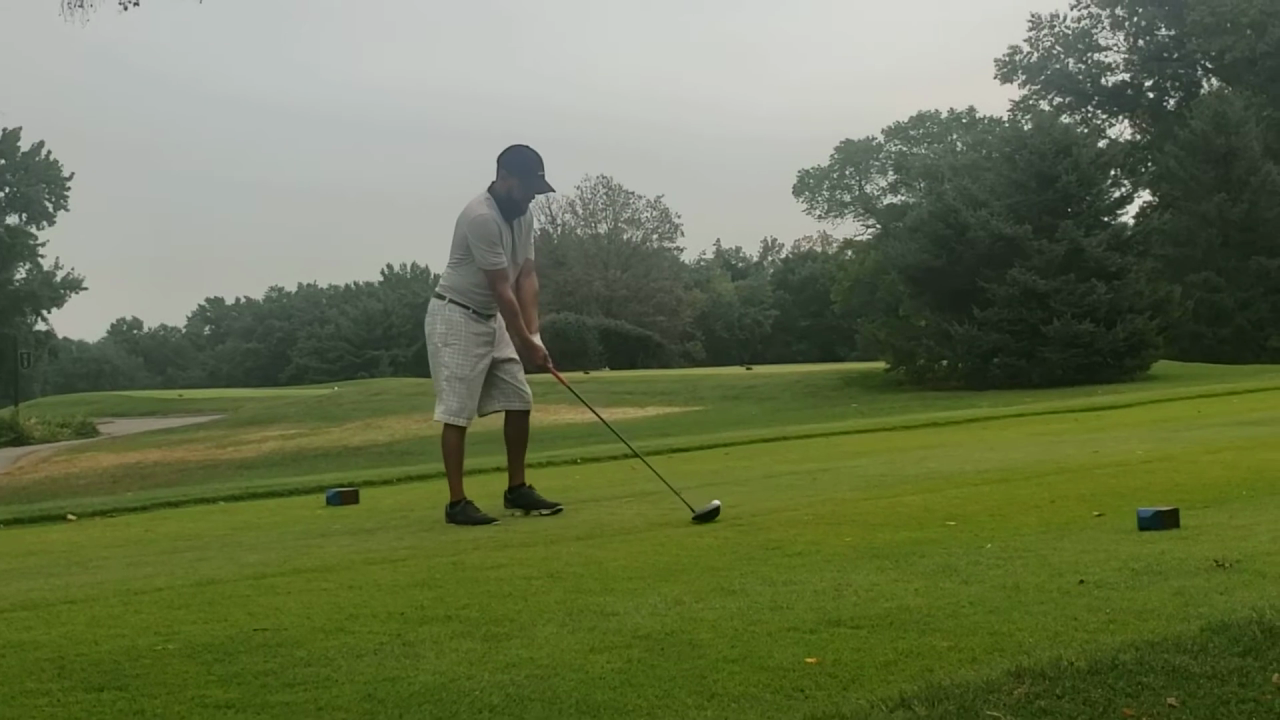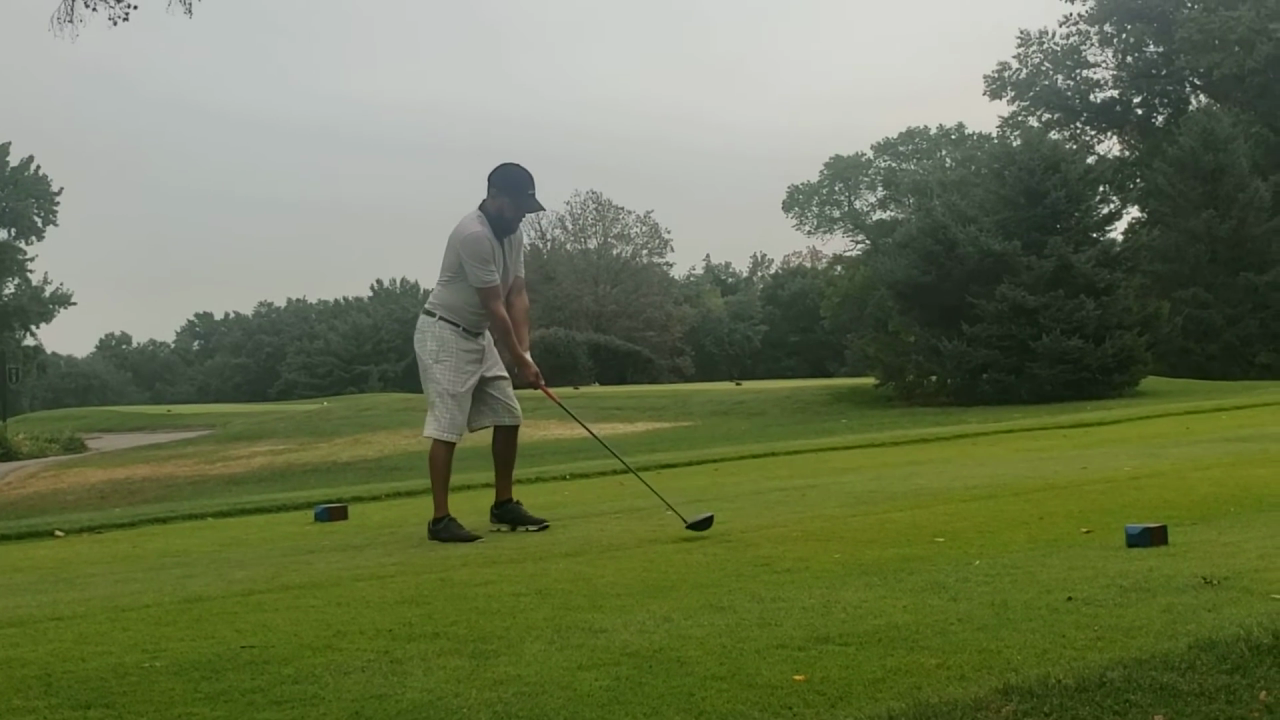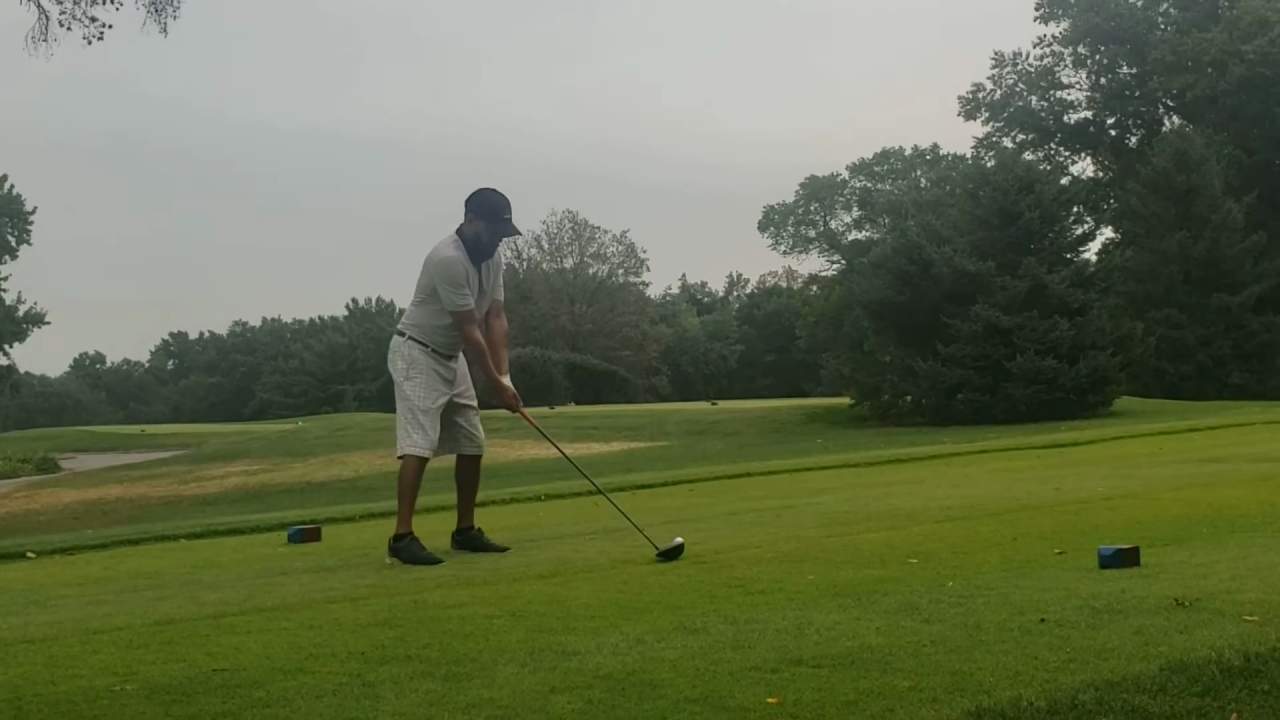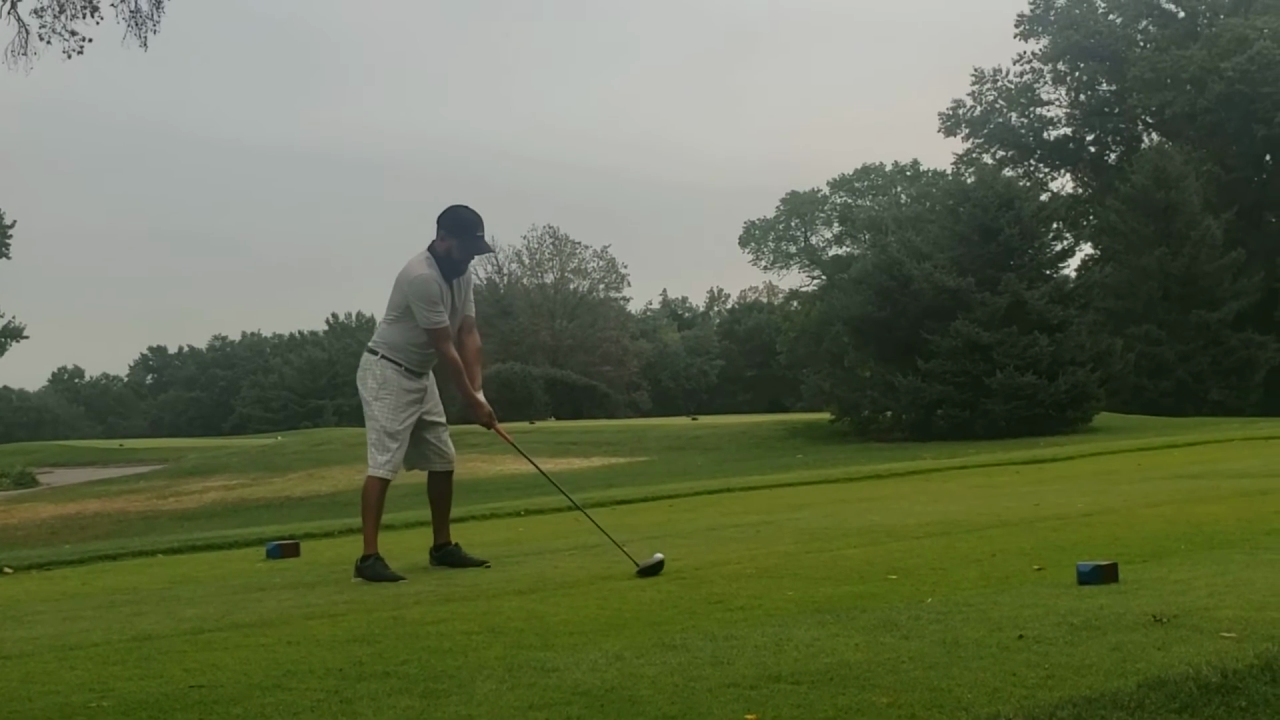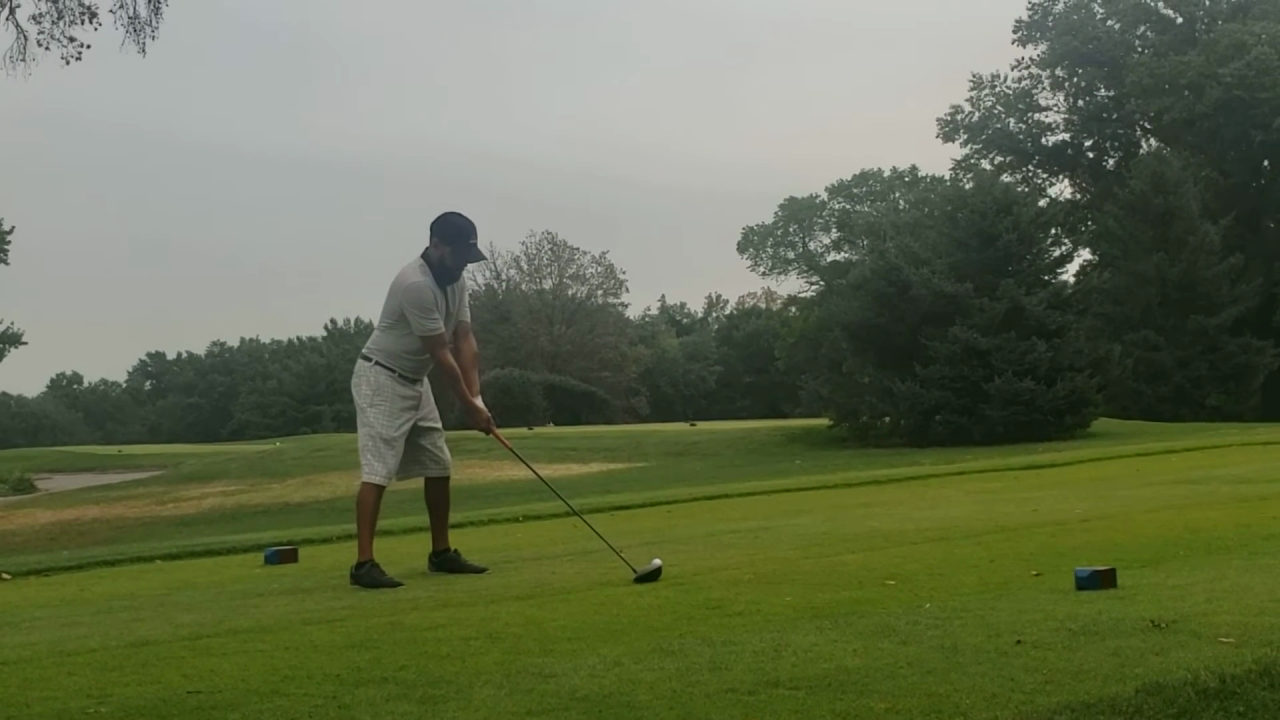
dt=1s
person 1, frame 1
left shoulder: (523, 215)
right shoulder: (481, 217)
left elbow: (526, 277)
right elbow: (502, 289)
left wrist: (534, 333)
right wrist: (526, 344)
left hip: (491, 319)
right hip: (456, 317)
left knee: (518, 400)
right knee: (457, 410)
left ankle: (517, 489)
right ankle: (457, 502)
person 1, frame 2
left shoulder: (512, 233)
right shoulder: (473, 235)
left elbow: (516, 295)
right elbow: (494, 306)
left wrist: (525, 352)
right wrist: (520, 360)
left hip: (478, 336)
right hip: (445, 334)
left knee: (508, 416)
right knee: (447, 426)
left ankle: (504, 504)
right ankle: (440, 519)
person 1, frame 3
left shoulder: (492, 258)
right shoulder: (448, 259)
left elbow: (496, 320)
right elbow: (469, 330)
left wrist: (505, 376)
right wrist: (496, 384)
left hip: (450, 357)
right hip: (416, 355)
left knee: (471, 444)
right knee: (420, 445)
left ankle: (465, 530)
right ankle: (403, 537)
person 1, frame 4
left shoulder: (462, 274)
right shoulder: (421, 277)
left elbow: (468, 335)
right elbow: (445, 347)
left wrist: (479, 391)
right wrist: (471, 402)
left hip: (420, 375)
right hip: (387, 373)
left knee: (442, 460)
right knee: (384, 463)
left ankle: (443, 546)
right ankle: (368, 557)
person 1, frame 5
left shoulder: (455, 280)
right shoulder: (415, 284)
left elbow: (464, 341)
right elbow: (441, 353)
left wrist: (477, 397)
right wrist: (469, 406)
left hip: (414, 381)
right hip: (382, 379)
left knee: (438, 466)
right knee: (378, 470)
left ankle: (441, 552)
right ankle: (364, 563)
